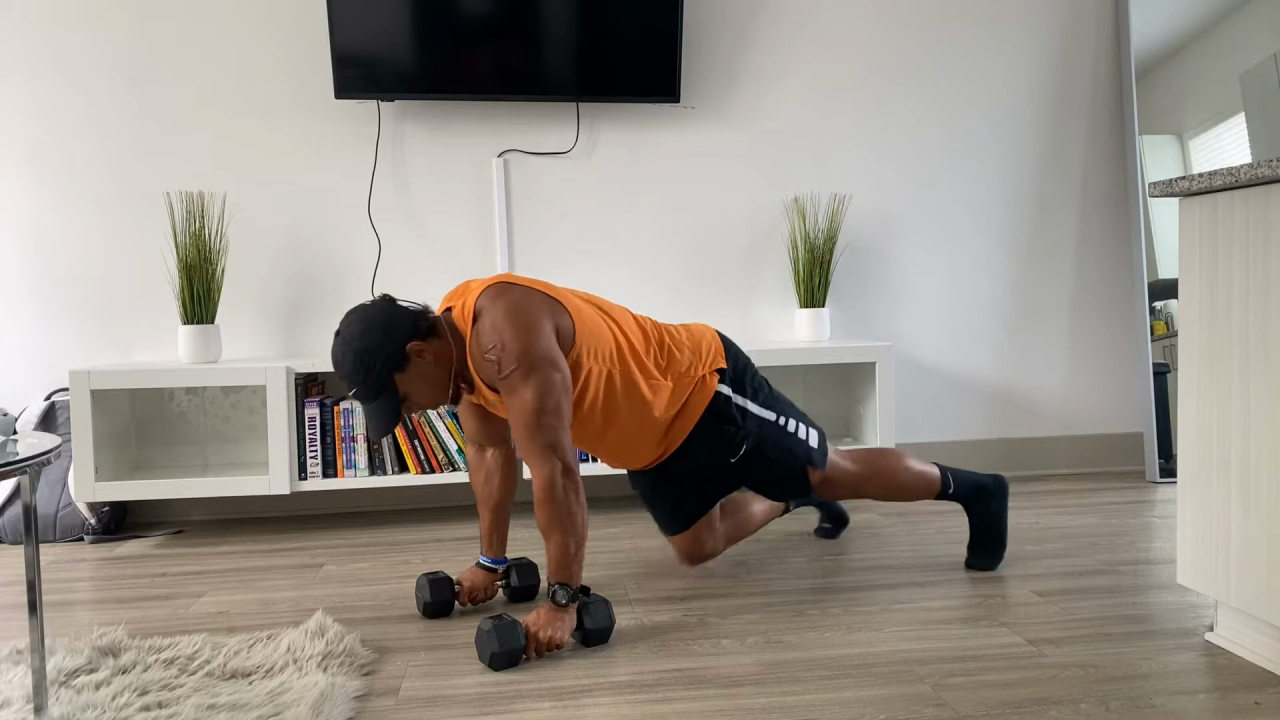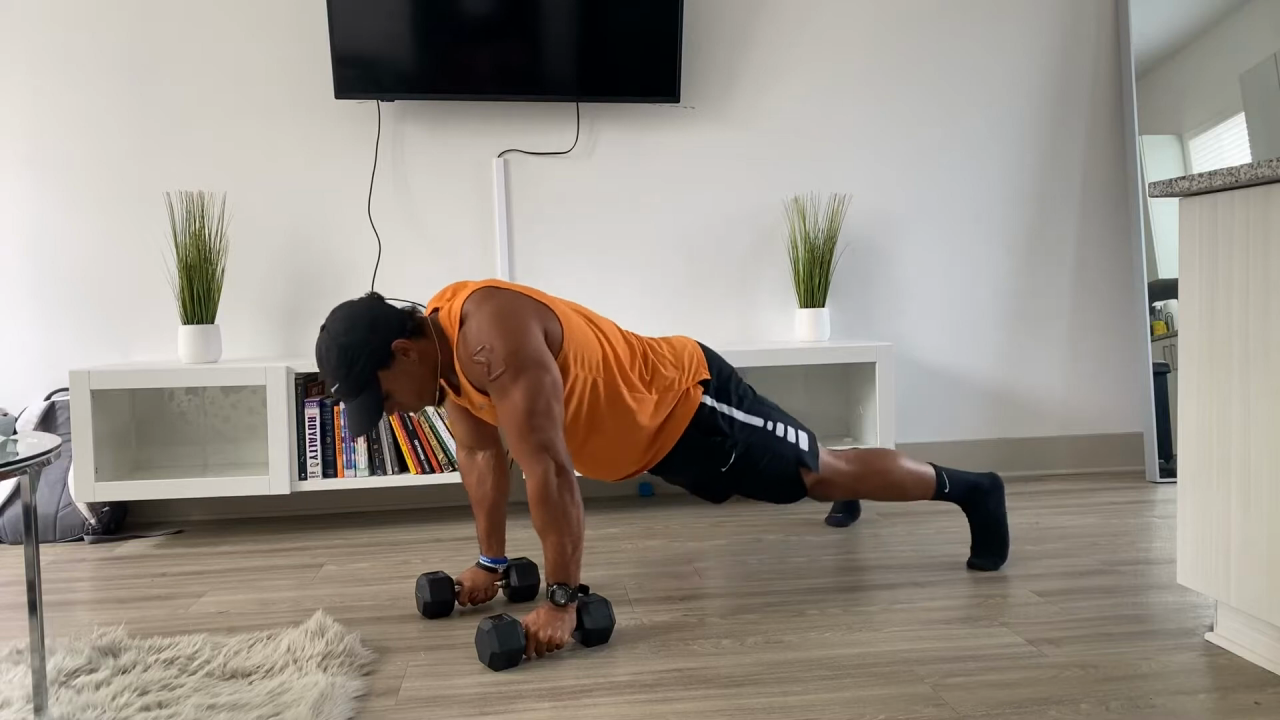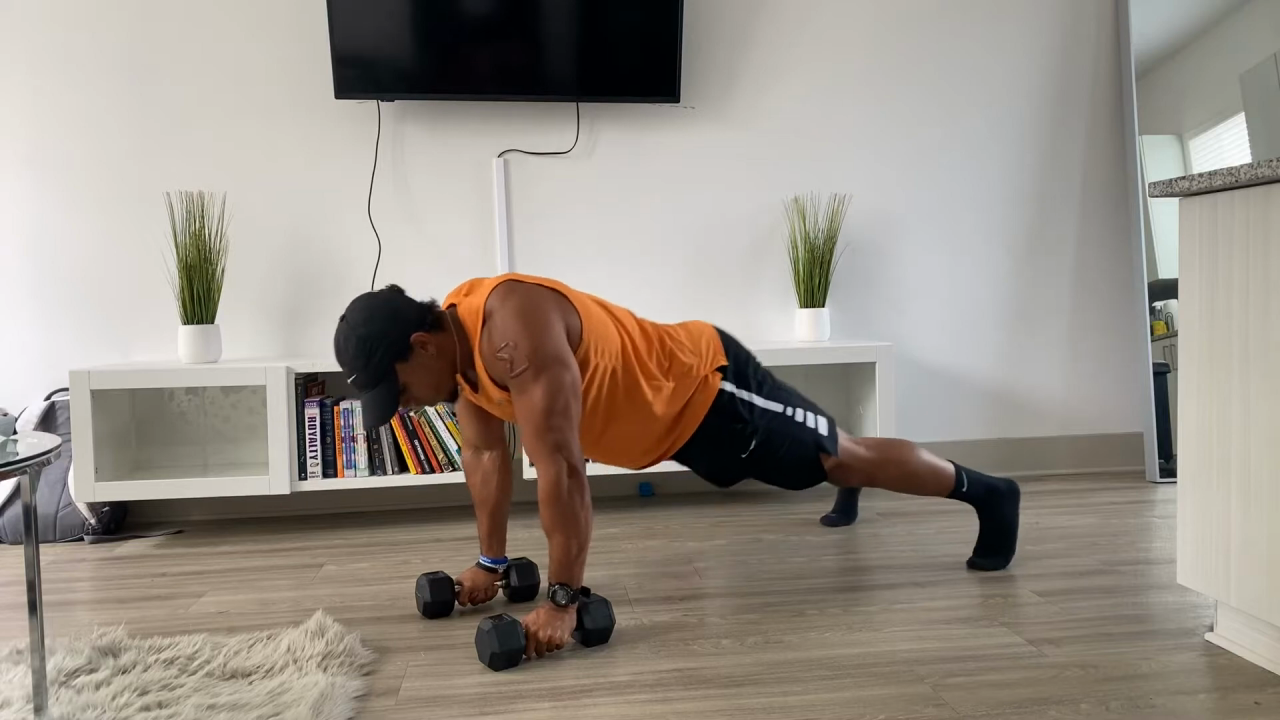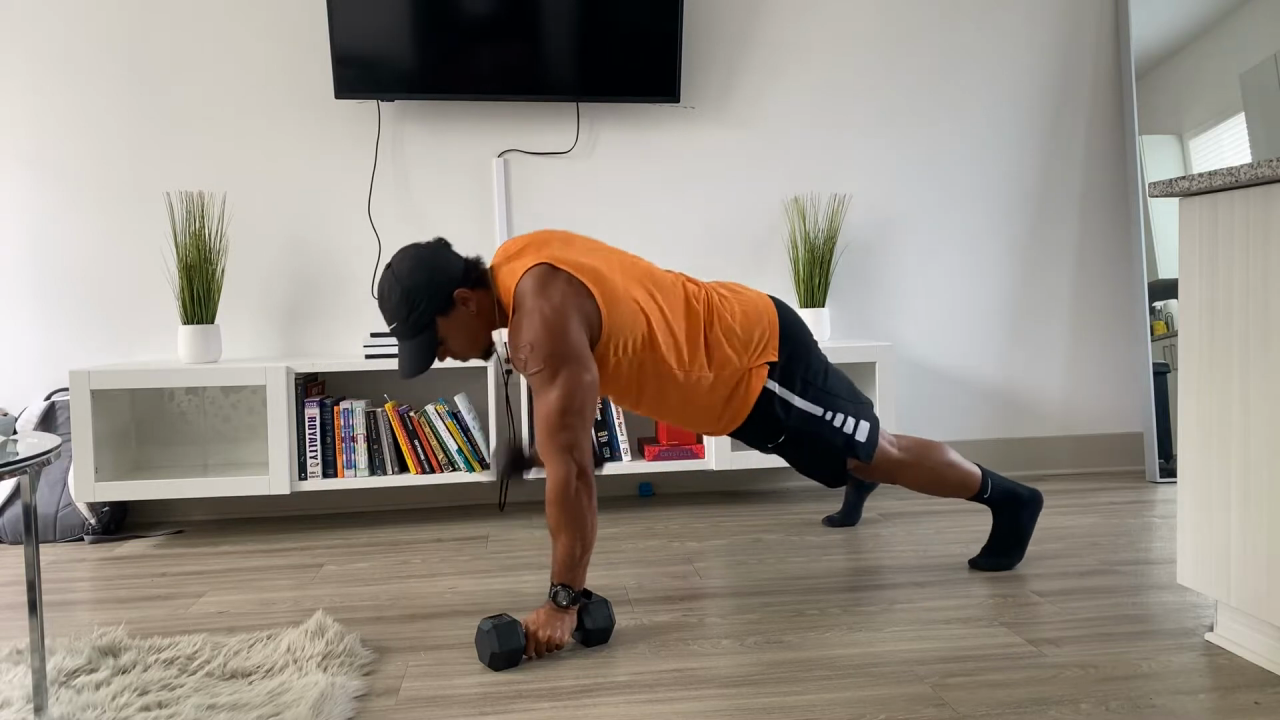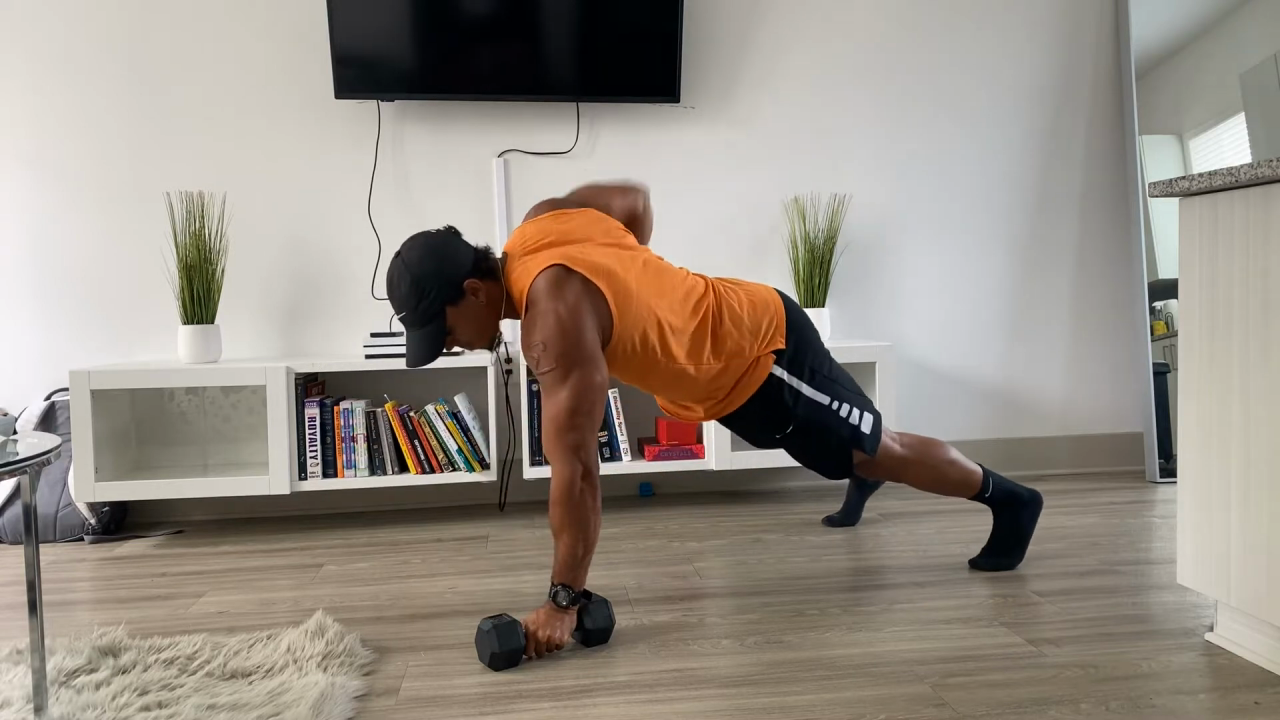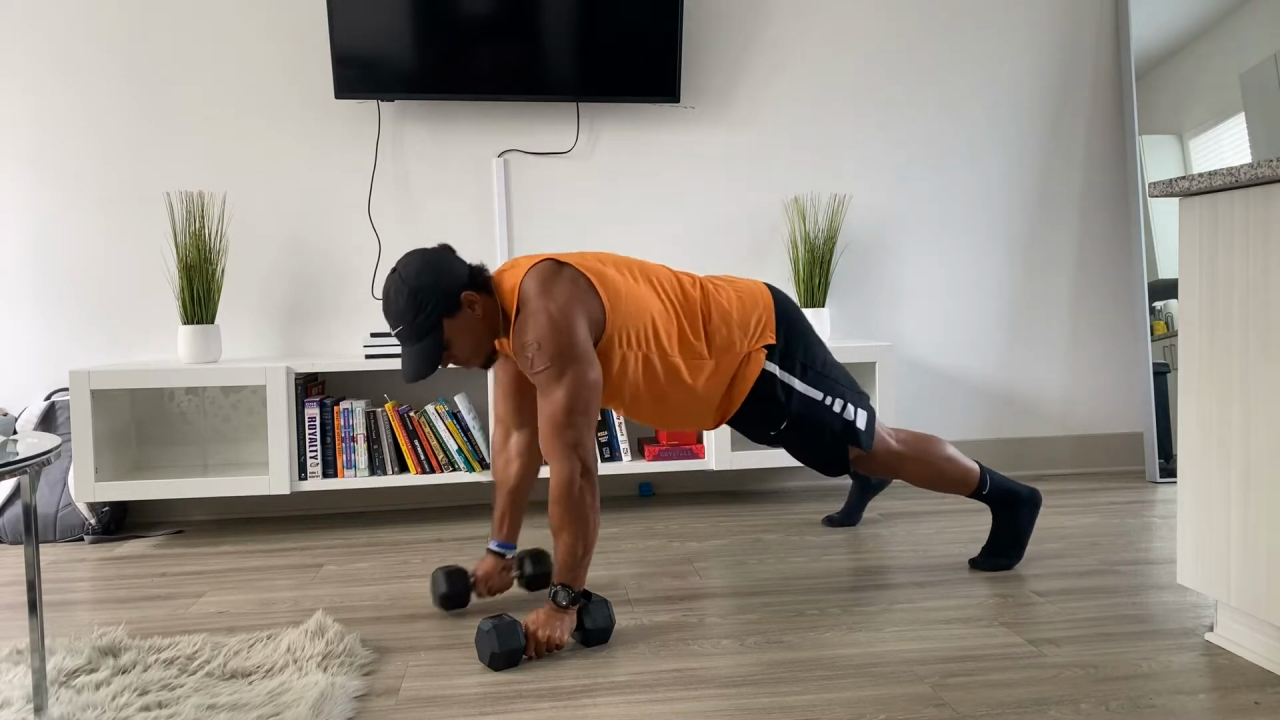
dt=0.4s
person 1, frame 1
left shoulder: (503, 332)
right shoulder: (456, 338)
left elbow: (554, 469)
right elbow: (489, 451)
left wrist: (561, 600)
right wrist: (490, 562)
left hip: (705, 387)
right hip: (651, 427)
left knee: (834, 472)
right knee: (697, 546)
left ankle: (970, 490)
right ankle: (791, 499)
person 1, frame 2
left shoulder: (491, 334)
right shoulder: (442, 336)
left elbow: (549, 470)
right elbow: (480, 452)
left wrist: (560, 600)
right wrist: (489, 561)
left hip: (687, 400)
right hip: (657, 421)
left knee: (822, 475)
left ankle: (969, 489)
right ankle: (833, 485)
person 1, frame 3
left shoulder: (514, 330)
right shoulder: (457, 335)
left elbow: (561, 468)
right elbow: (485, 451)
left wrist: (561, 600)
right wrist: (490, 561)
left hip: (707, 384)
right hip: (672, 409)
left knee: (843, 456)
left ankle: (986, 492)
right ankle: (846, 486)
person 1, frame 4
left shoulder: (541, 317)
right shoulder: (515, 261)
left elbow: (571, 469)
left wrist: (563, 602)
right wrist: (557, 425)
left hip: (758, 363)
right hip: (735, 340)
left knee: (877, 454)
left ankle: (1009, 498)
right ankle: (862, 479)
person 1, frame 5
left shoulder: (553, 314)
right shoulder: (539, 225)
left elbow: (575, 470)
right elbow: (635, 199)
left wrist: (563, 600)
left hip: (763, 353)
right hip: (737, 328)
left knee: (878, 452)
left ankle: (1010, 500)
right ankle: (865, 482)
person 1, frame 6
left shoulder: (544, 313)
right shoulder: (512, 298)
left elbow: (573, 466)
right elbow: (515, 434)
left wrist: (563, 601)
right wrist: (501, 548)
left hip: (758, 346)
right hip: (734, 348)
left knee: (872, 447)
left ankle: (1009, 498)
right ankle: (867, 478)
